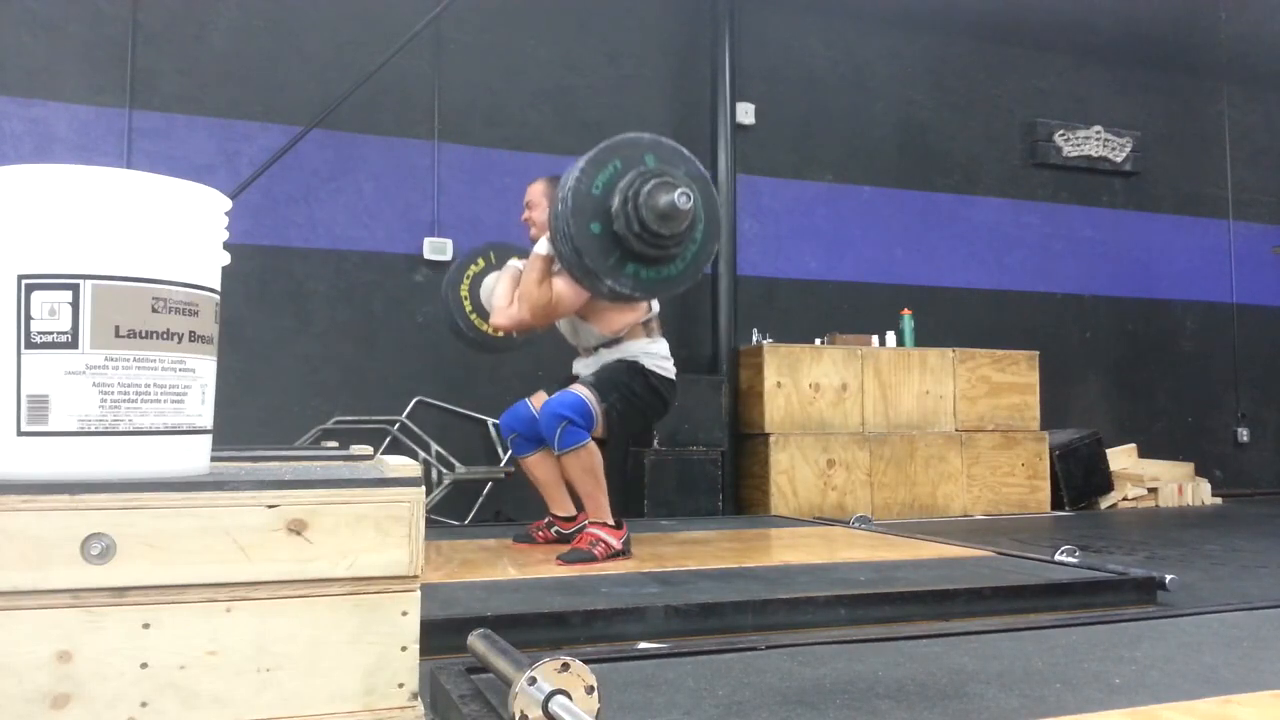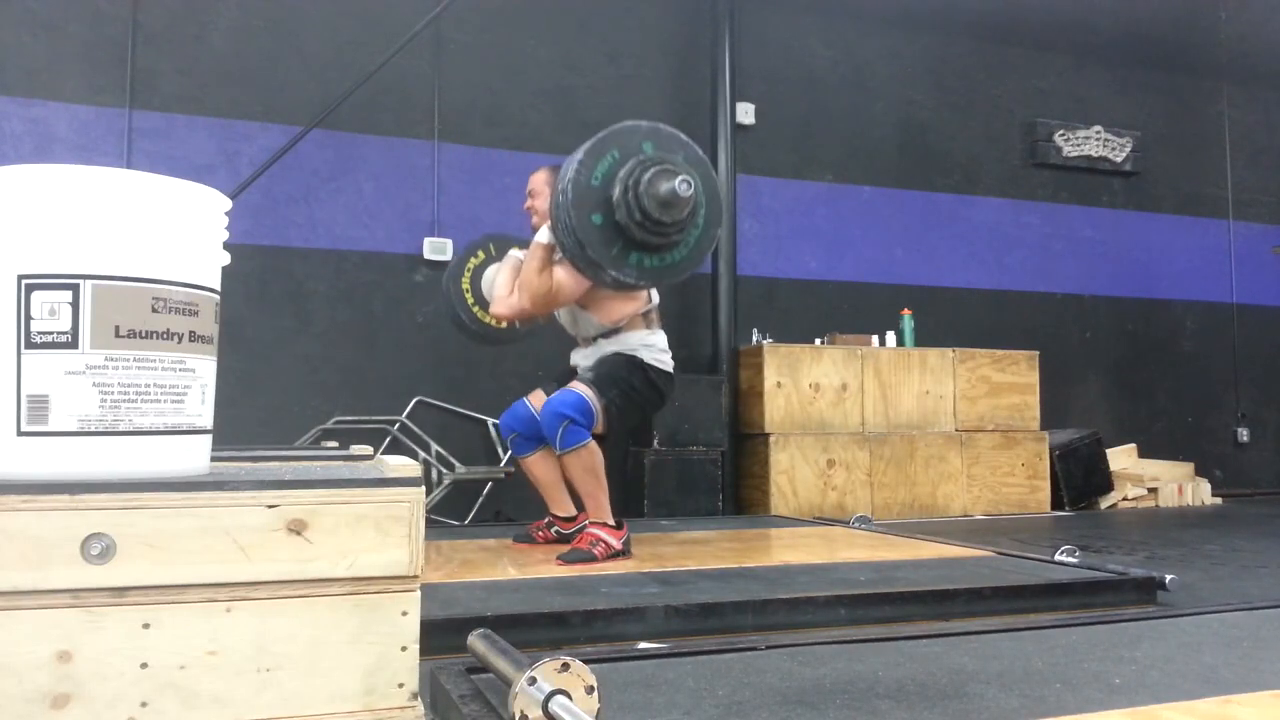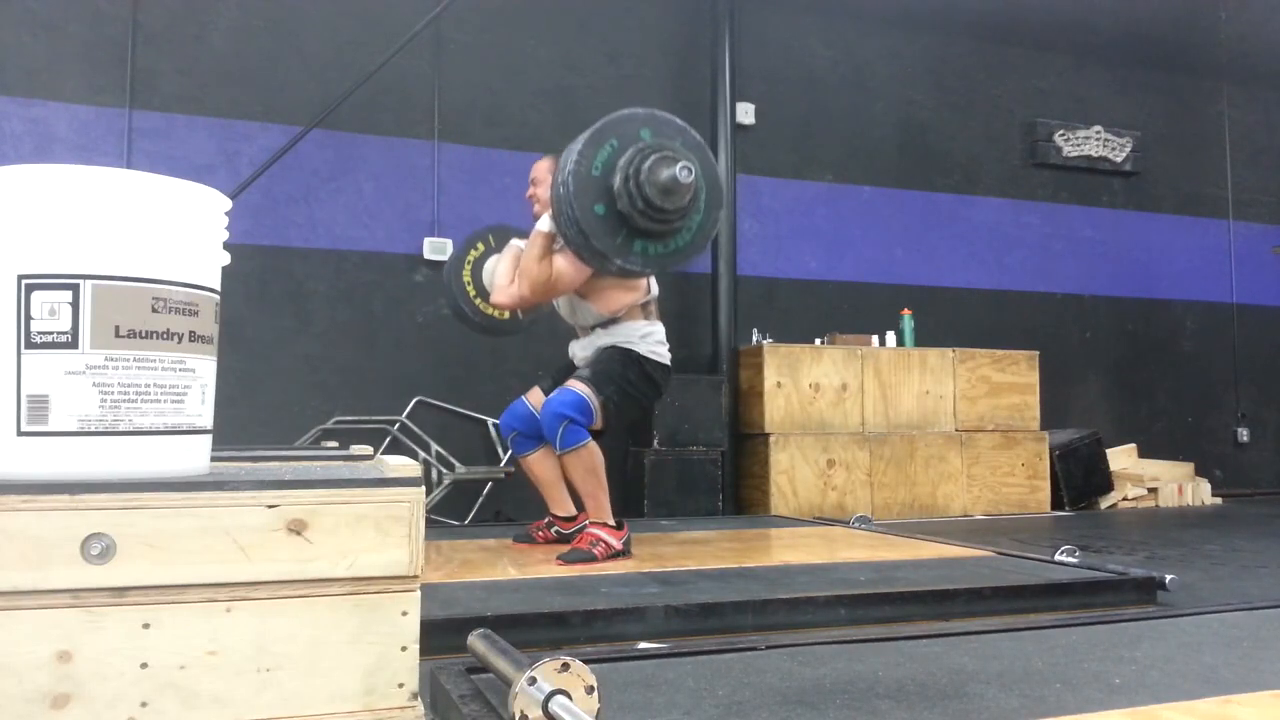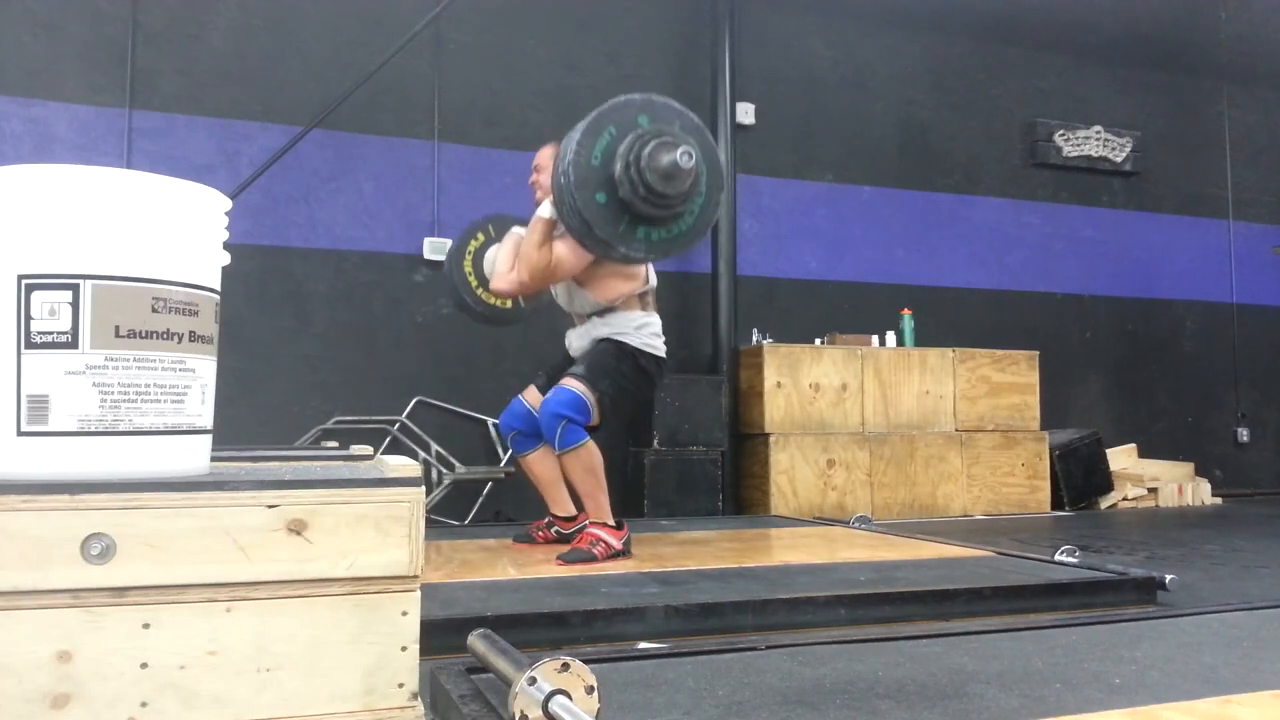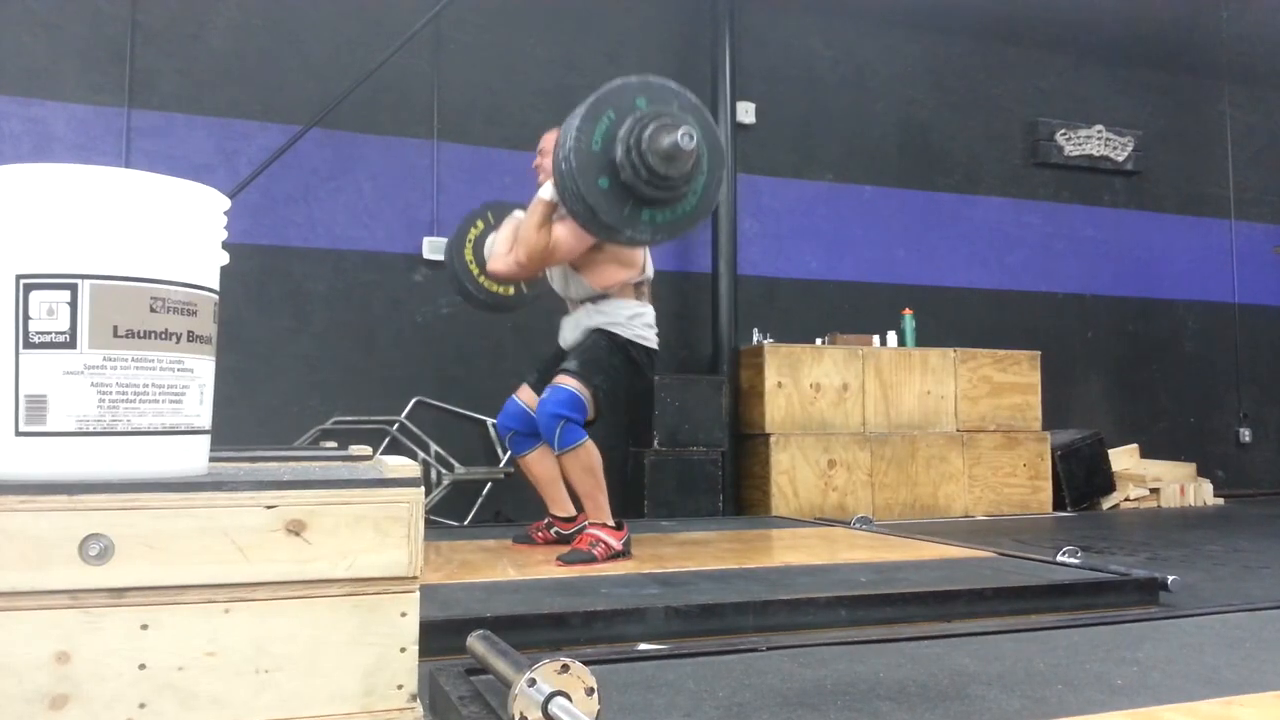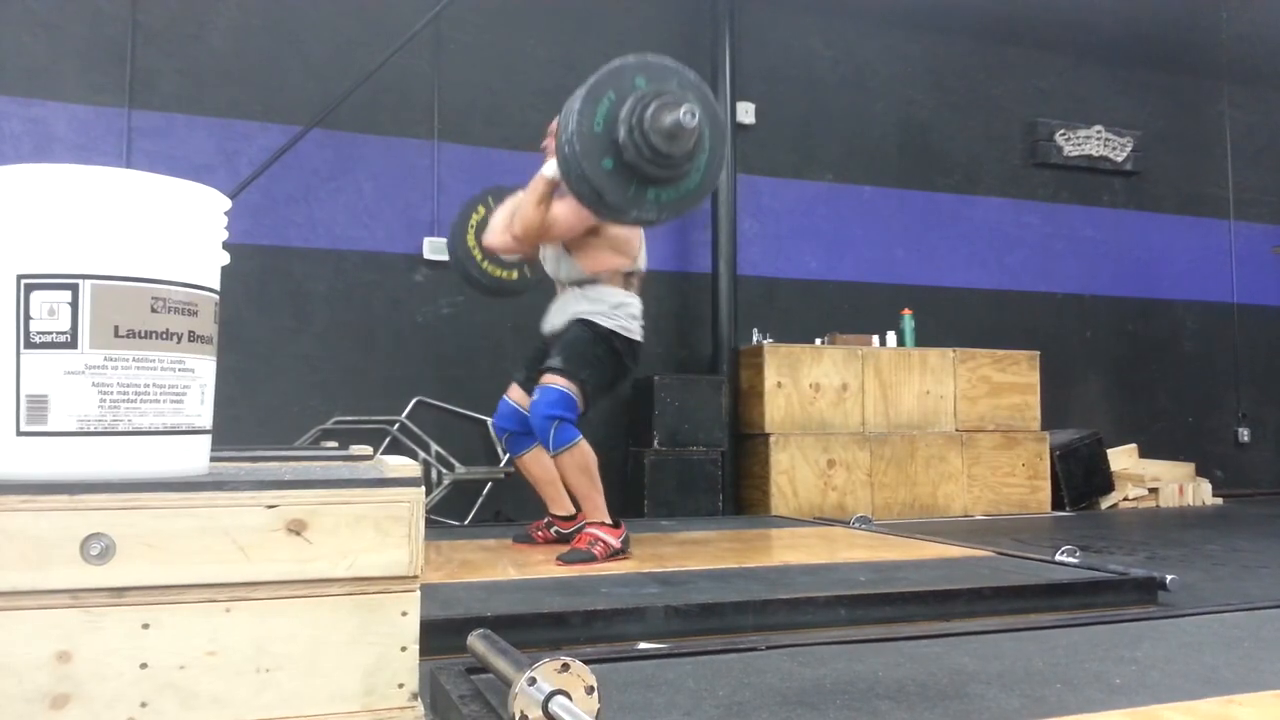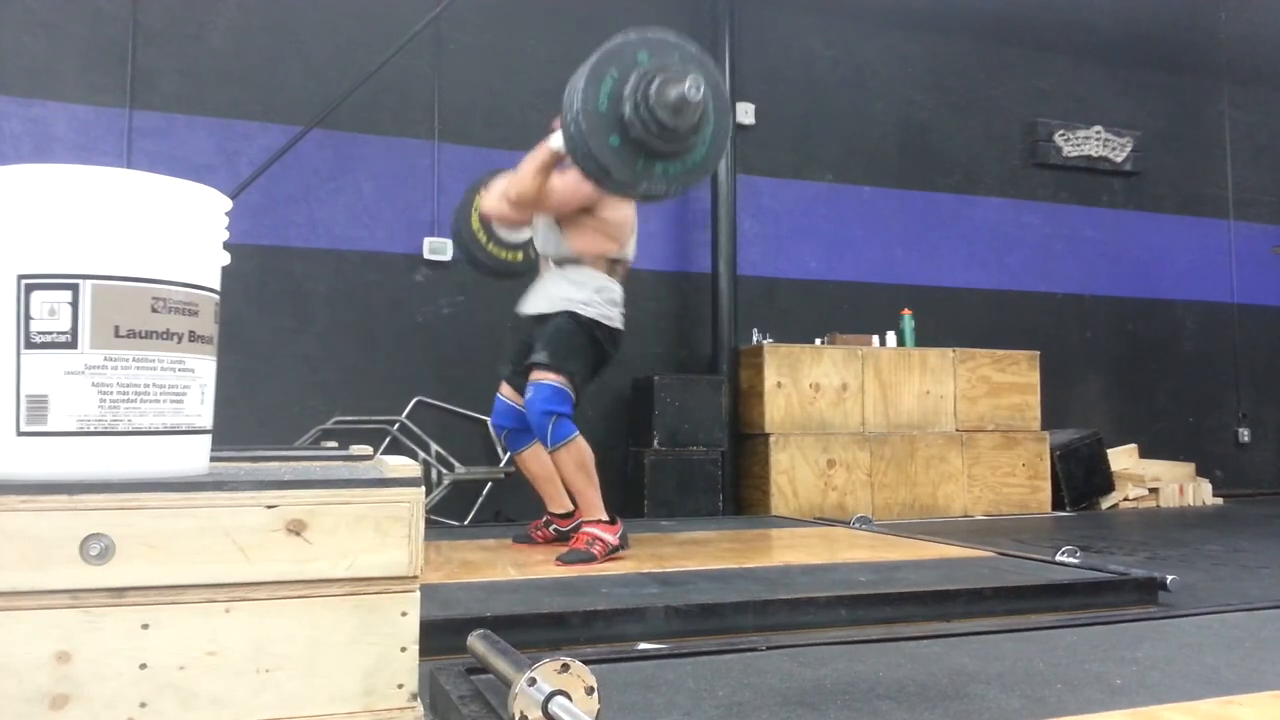
dt=0.1s
person 1, frame 1
right shoulder: (557, 264)
left elbow: (535, 314)
right elbow: (502, 317)
left wrist: (543, 247)
right wrist: (514, 266)
left hip: (641, 371)
right hip: (601, 370)
left knee: (559, 415)
right knee: (516, 423)
left ankle: (607, 531)
right ankle: (566, 521)
person 1, frame 2
right shoulder: (557, 255)
left elbow: (535, 302)
right elbow: (502, 307)
left wrist: (544, 236)
right wrist: (514, 256)
left hip: (639, 364)
right hip: (598, 364)
left knee: (560, 414)
right knee: (515, 423)
left ankle: (607, 531)
right ankle: (566, 520)
person 1, frame 3
right shoulder: (559, 241)
left elbow: (533, 291)
right elbow: (502, 296)
left wrist: (546, 224)
right wrist: (516, 245)
left hip: (634, 355)
right hip: (593, 355)
left knee: (561, 414)
right knee: (517, 422)
left ankle: (607, 531)
right ankle: (566, 521)
person 1, frame 4
right shoulder: (558, 229)
left elbow: (532, 277)
right elbow: (501, 282)
left wrist: (546, 211)
right wrist: (515, 233)
left hip: (630, 347)
right hip: (589, 348)
left knee: (559, 413)
right knee: (516, 421)
left ankle: (607, 531)
right ankle: (566, 520)
person 1, frame 5
right shoulder: (560, 217)
left elbow: (532, 253)
right elbow: (499, 264)
left wrist: (549, 192)
right wrist: (519, 218)
left hip: (621, 336)
right hip: (584, 335)
left knee: (556, 414)
right knee: (515, 420)
left ankle: (607, 531)
right ankle: (567, 521)
person 1, frame 6
right shoulder: (560, 198)
left elbow: (526, 231)
right elbow: (496, 240)
left wrist: (548, 173)
right wrist: (517, 197)
left hip: (604, 326)
right hip: (567, 326)
left knee: (548, 414)
right knee: (510, 419)
left ankle: (605, 530)
right ankle: (565, 519)
person 1, frame 7
left shoulder: (595, 179)
right shoulder: (564, 177)
left elbow: (523, 196)
right elbow: (491, 205)
left wrist: (559, 145)
right wrist: (546, 153)
left hip: (583, 311)
right hip: (546, 311)
left knee: (549, 412)
right knee: (508, 418)
left ankle: (602, 527)
right ankle: (563, 519)
